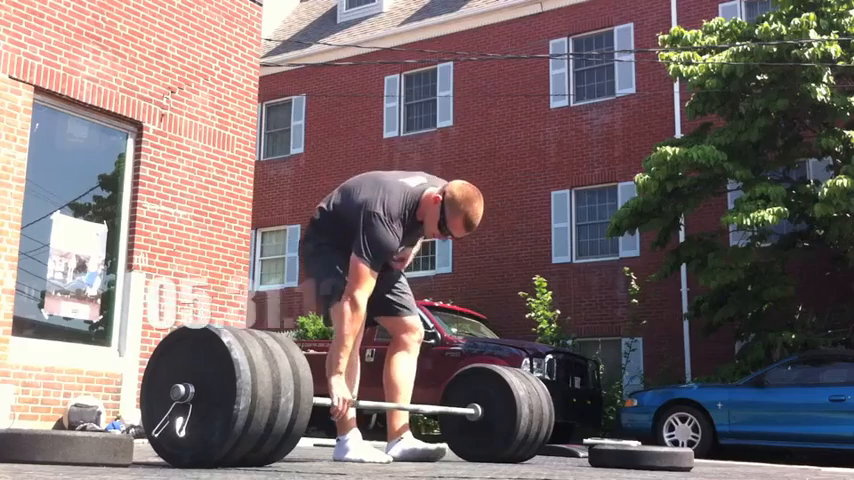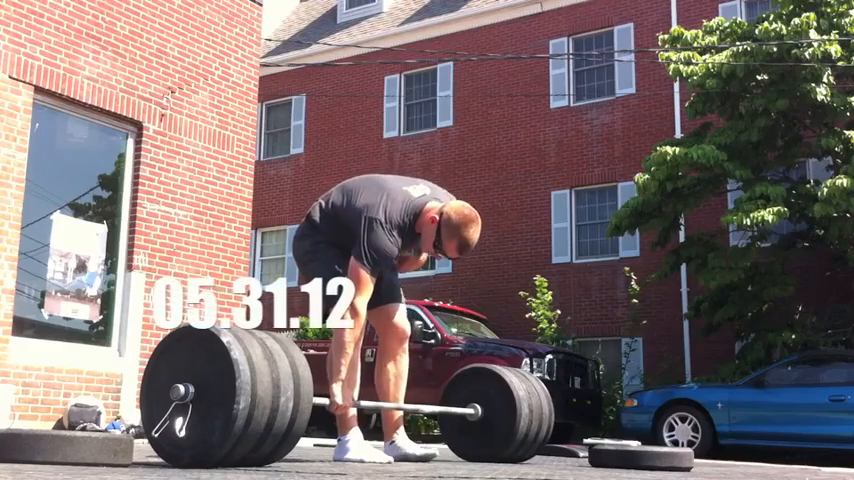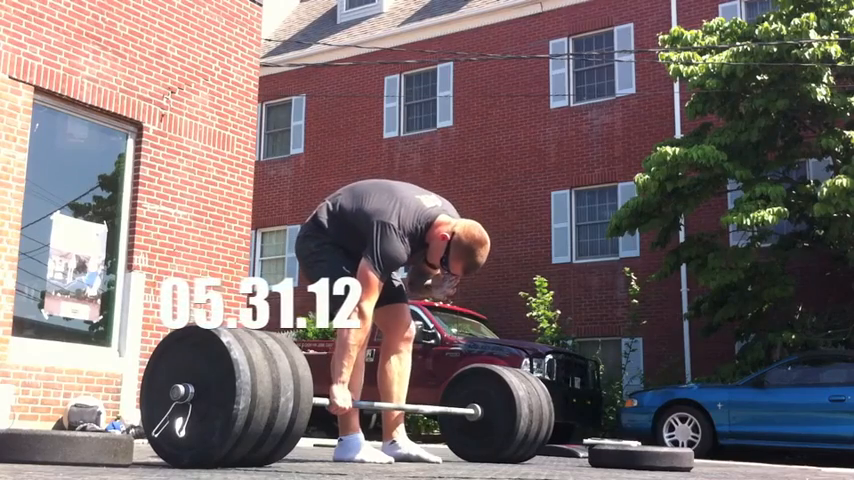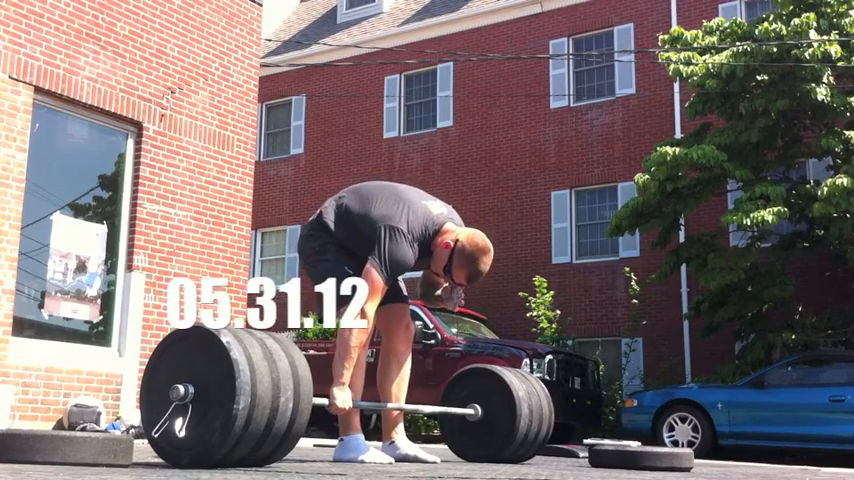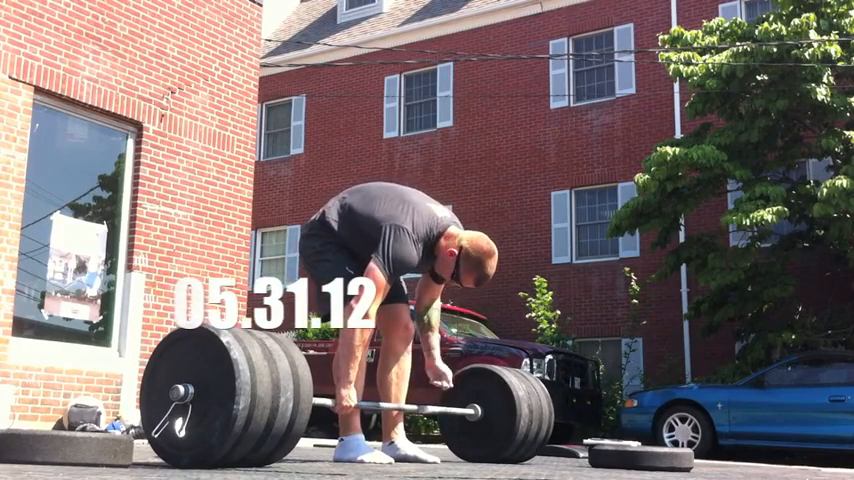
dt=0.5s
person 1, frame 1
left shoulder: (449, 196)
right shoulder: (385, 220)
right elbow: (355, 300)
left wrist: (410, 250)
right wrist: (337, 376)
left hip: (374, 252)
right hip: (327, 243)
left knee: (410, 332)
right knee: (351, 322)
left ankle: (399, 439)
right ankle: (348, 441)
person 1, frame 2
left shoulder: (447, 208)
right shoulder: (383, 228)
right elbow: (355, 306)
left wrist: (419, 255)
right wrist: (339, 382)
left hip: (361, 246)
right hip: (321, 241)
left knee: (398, 331)
right knee: (349, 324)
left ankle: (395, 439)
right ankle: (349, 440)
person 1, frame 3
left shoulder: (453, 226)
right shoulder: (394, 235)
left elbow: (416, 282)
right elbow: (361, 309)
left wrist: (437, 285)
right wrist: (340, 384)
left hip: (362, 246)
right hip: (323, 241)
left knee: (403, 332)
right knee: (356, 323)
left ankle: (394, 440)
right ankle: (349, 440)
person 1, frame 4
left shoulder: (457, 234)
right shoulder: (401, 240)
left elbow: (427, 291)
right elbow: (363, 311)
left wrist: (445, 296)
right wrist: (340, 385)
left hip: (364, 245)
right hip: (326, 240)
left knee: (402, 331)
right knee: (361, 323)
left ankle: (394, 440)
right ankle: (350, 441)
person 1, frame 5
left shoulder: (454, 239)
right shoulder: (405, 241)
left elbow: (426, 302)
left wrist: (433, 359)
right wrist: (346, 385)
left hip: (365, 247)
right hip: (327, 241)
left knee: (402, 330)
right knee: (364, 324)
left ankle: (394, 440)
right ankle: (350, 441)
